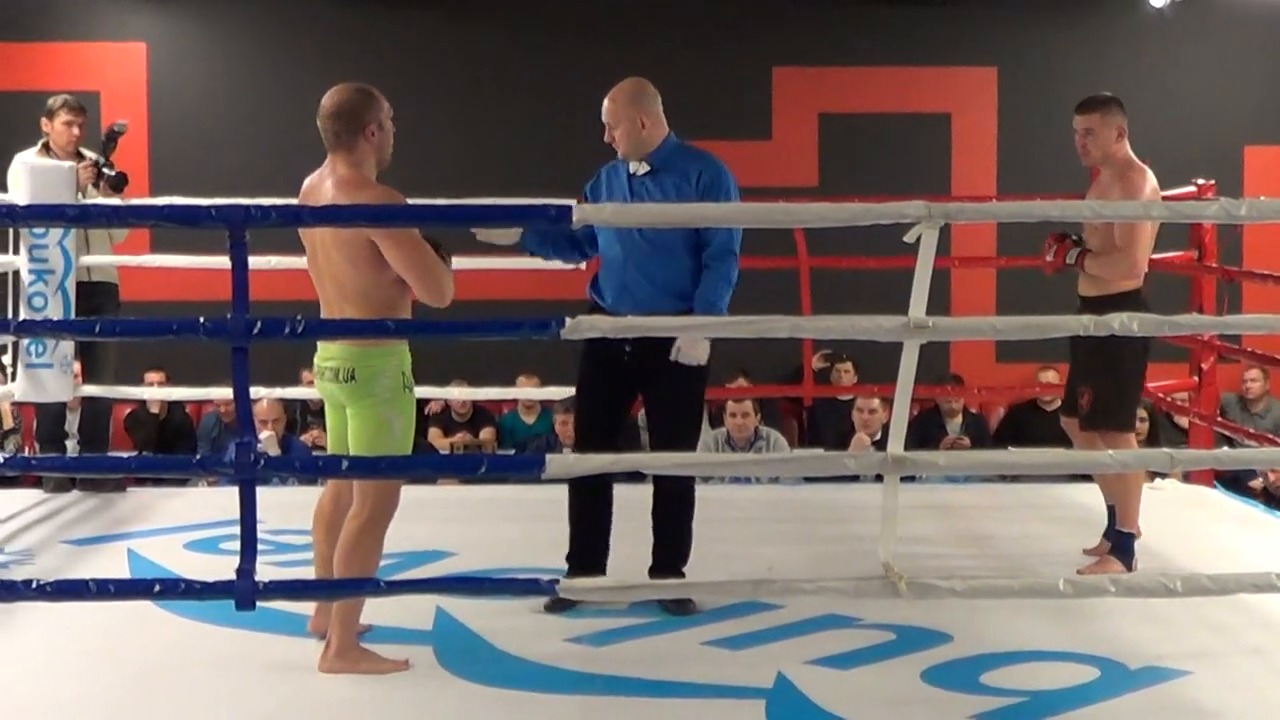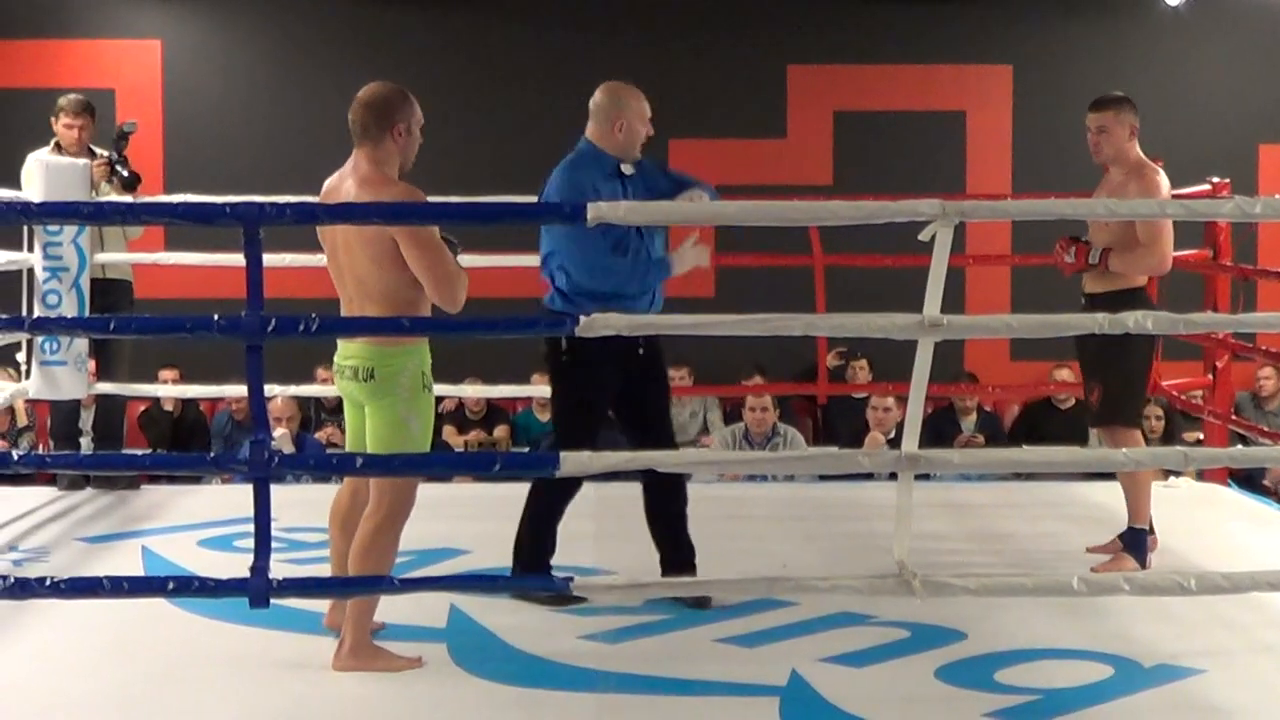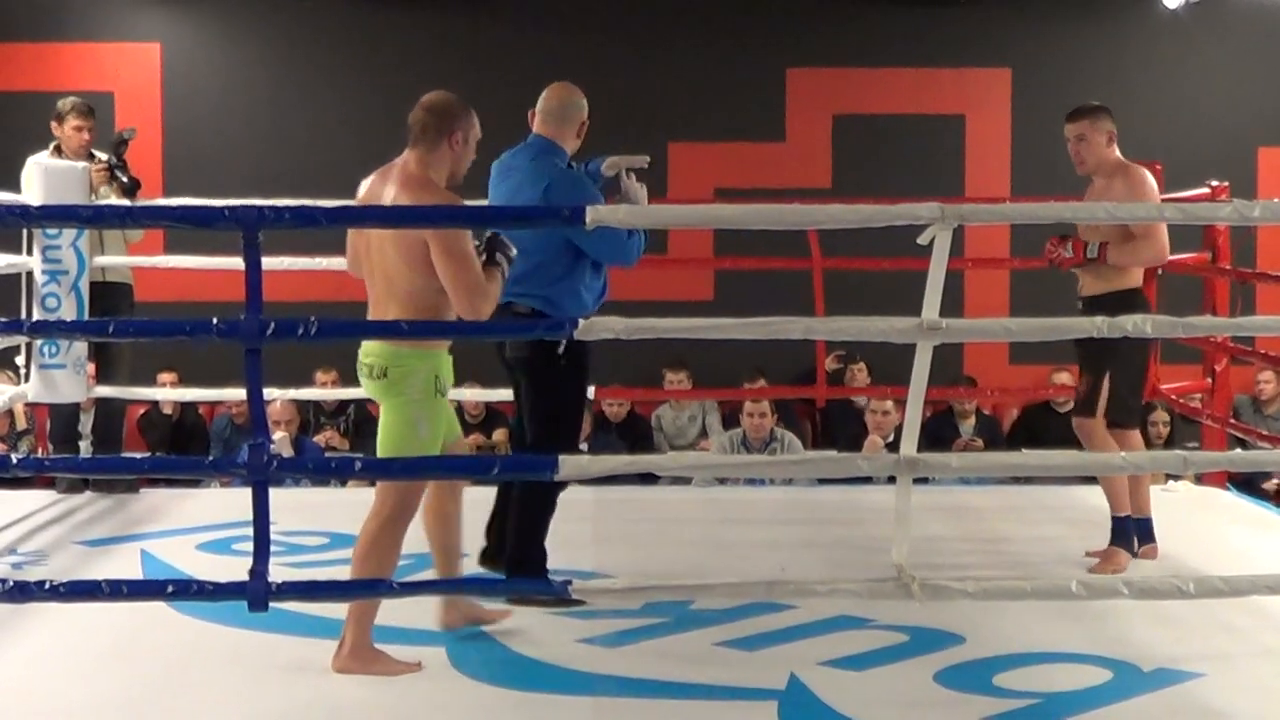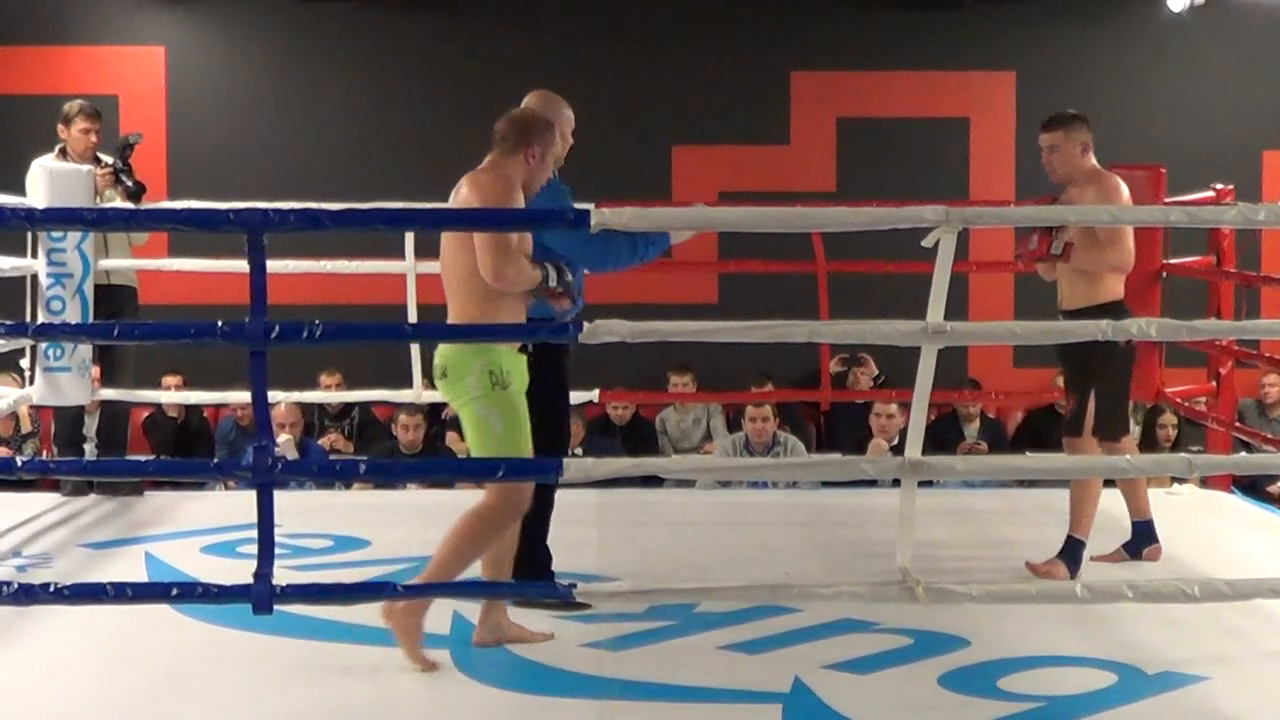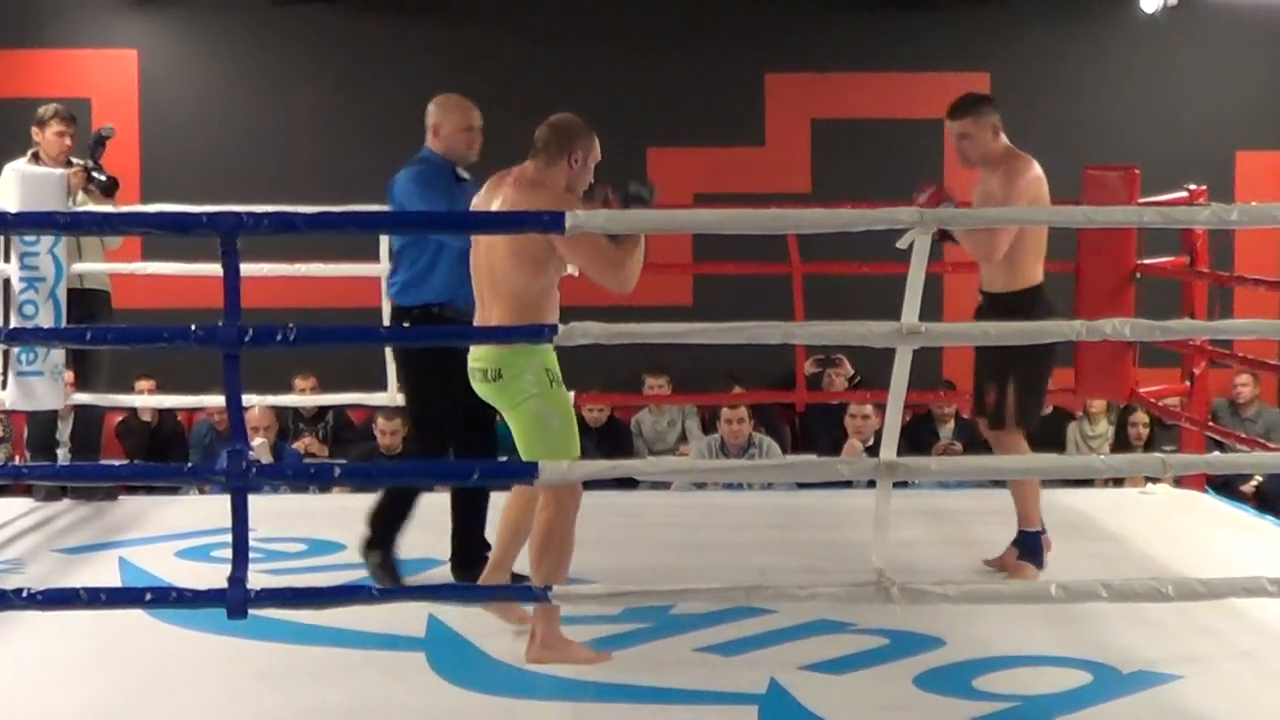
dt=0.5s
person 1, frame 1
left shoulder: (313, 189)
right shoulder: (376, 200)
right elbow: (438, 291)
left wrist: (408, 256)
right wrist: (435, 258)
left hip: (332, 355)
right hip: (375, 361)
left knee: (342, 485)
right knee: (375, 501)
left ankle: (326, 610)
right ankle: (342, 646)
person 1, frame 2
left shoulder: (333, 189)
right shoulder: (399, 198)
right elbow: (450, 297)
left wrist: (429, 252)
right wrist: (450, 258)
left hip: (353, 353)
right hip: (395, 362)
left knee: (358, 484)
right knee: (391, 502)
left ankle: (341, 606)
right ankle: (355, 644)
person 1, frame 3
left shoulder: (373, 185)
right shoulder: (438, 204)
right elbow: (475, 307)
right wrist: (496, 262)
left hip: (383, 352)
right hip: (414, 364)
left knee: (451, 471)
right knee: (396, 503)
left ankle: (455, 602)
right ankle: (355, 646)
person 1, frame 4
left shoulder: (482, 189)
right shoulder: (493, 186)
right elbow: (495, 270)
left wrist: (541, 291)
right wrist: (541, 273)
left hip: (488, 358)
right hip: (481, 363)
left knee: (511, 489)
right knee: (509, 494)
left ankle: (494, 619)
right ankle: (412, 603)
person 1, frame 5
left shoulder: (496, 187)
right shoulder: (551, 202)
right elbow: (619, 278)
left hip: (492, 357)
right hip: (522, 362)
left knee: (540, 480)
right knee: (563, 493)
left ankle: (493, 581)
right ankle: (546, 636)
person 2, frame 1
left shoulder: (704, 174)
right shoulder: (607, 178)
left elbow: (722, 258)
right elbow: (579, 243)
left wrist: (702, 324)
right wrist: (521, 235)
left hip: (675, 341)
right hip: (609, 333)
left knee: (673, 461)
right knee: (591, 452)
left ankle: (667, 574)
right ankle: (584, 571)
person 2, frame 2
left shoulder: (636, 171)
right shoulder: (575, 185)
left elbow: (681, 189)
right elbow: (597, 271)
left wrist: (695, 194)
right wrist: (669, 265)
left hip: (637, 336)
right hip: (584, 339)
left knee: (659, 453)
right knee: (570, 457)
left ankle: (678, 567)
right ankle: (529, 570)
person 2, frame 3
left shoulder: (508, 167)
right shoulder: (561, 181)
right elbow: (621, 250)
left wrist: (600, 171)
right wrist: (635, 206)
left hip: (518, 322)
right hip: (550, 333)
left knee: (533, 443)
right knee: (550, 451)
left ankle: (503, 548)
right ankle: (524, 571)
person 2, frame 4
right shoulder: (534, 186)
right elbow: (593, 248)
right wrist: (667, 237)
right hip: (528, 336)
left knee: (531, 451)
right knee: (541, 456)
left ankle: (522, 560)
right ankle: (529, 578)
person 2, frame 5
left shoulder: (465, 183)
right shoulder: (416, 181)
right elbow: (461, 226)
left hip: (468, 326)
right hip: (426, 328)
left knee: (477, 446)
right knee: (432, 447)
left ankle: (472, 560)
right ankle: (380, 542)
person 3, frame 1
left shoulder: (1133, 182)
right shoulder: (1106, 180)
left elbow: (1131, 264)
left wrist: (1071, 256)
right wrist: (1069, 248)
left hip: (1119, 317)
right hip: (1095, 313)
left knee: (1116, 432)
right knee: (1076, 422)
left ankle: (1123, 548)
right ankle: (1118, 517)
person 3, frame 2
left shoulder: (1147, 181)
right shoulder: (1110, 180)
left elbow: (1159, 259)
left wrist: (1093, 257)
right wrist: (1077, 253)
left hip: (1126, 313)
right hip: (1097, 310)
left knee: (1120, 428)
right knee: (1114, 426)
left ankle: (1136, 546)
right ankle: (1139, 528)
person 3, frame 3
left shoulder: (1133, 180)
right shoulder: (1095, 189)
left elbow: (1156, 249)
left wrist: (1090, 252)
right wrist: (1068, 254)
left hip: (1123, 314)
right hip: (1096, 313)
left knee: (1090, 420)
right knee: (1121, 425)
left ankle: (1123, 532)
right ankle: (1141, 534)
person 3, frame 4
left shoulder: (1107, 190)
right shoulder: (1070, 196)
left elbow: (1122, 260)
right elbow: (1052, 271)
left wrist: (1058, 248)
right wrist: (1042, 244)
left hip: (1103, 327)
right hip: (1078, 327)
left knee: (1082, 438)
right knee: (1111, 436)
left ankle: (1071, 554)
right ankle: (1143, 537)
person 3, frame 5
left shoulder: (1018, 172)
right shoulder: (990, 172)
left elbow: (991, 248)
left wrist: (943, 211)
right wrist: (950, 228)
left hip: (1022, 311)
right hip: (998, 308)
left knee: (1006, 429)
right knee: (992, 423)
left ankle: (1031, 550)
right ankle: (1031, 532)
person 4, frame 1
left shoulder: (95, 165)
right shoulder: (26, 163)
left elbow: (119, 235)
left wrist: (110, 199)
right wrist: (72, 187)
left hip: (100, 282)
left knee: (101, 378)
person 4, frame 2
left shoulder: (109, 163)
right shoulder: (38, 163)
left elbow: (133, 231)
left wrist: (123, 194)
right wrist: (86, 186)
left hip: (114, 280)
left knee: (116, 375)
person 4, frame 3
left shoulder: (108, 166)
right shoulder: (38, 166)
left elbow: (134, 234)
left wrist: (121, 195)
right wrist: (85, 189)
left hip: (114, 283)
left knee: (115, 379)
right ankle: (66, 469)
person 4, frame 4
left shoulder: (112, 168)
right shoulder: (44, 168)
left elbow: (139, 236)
left wrist: (128, 196)
right wrist: (92, 191)
left hip: (119, 287)
left knee: (119, 382)
person 4, frame 5
left shoulder: (85, 176)
left elbow: (113, 242)
left wrist: (102, 198)
right wrist: (64, 189)
left hip: (93, 289)
left knee: (94, 386)
